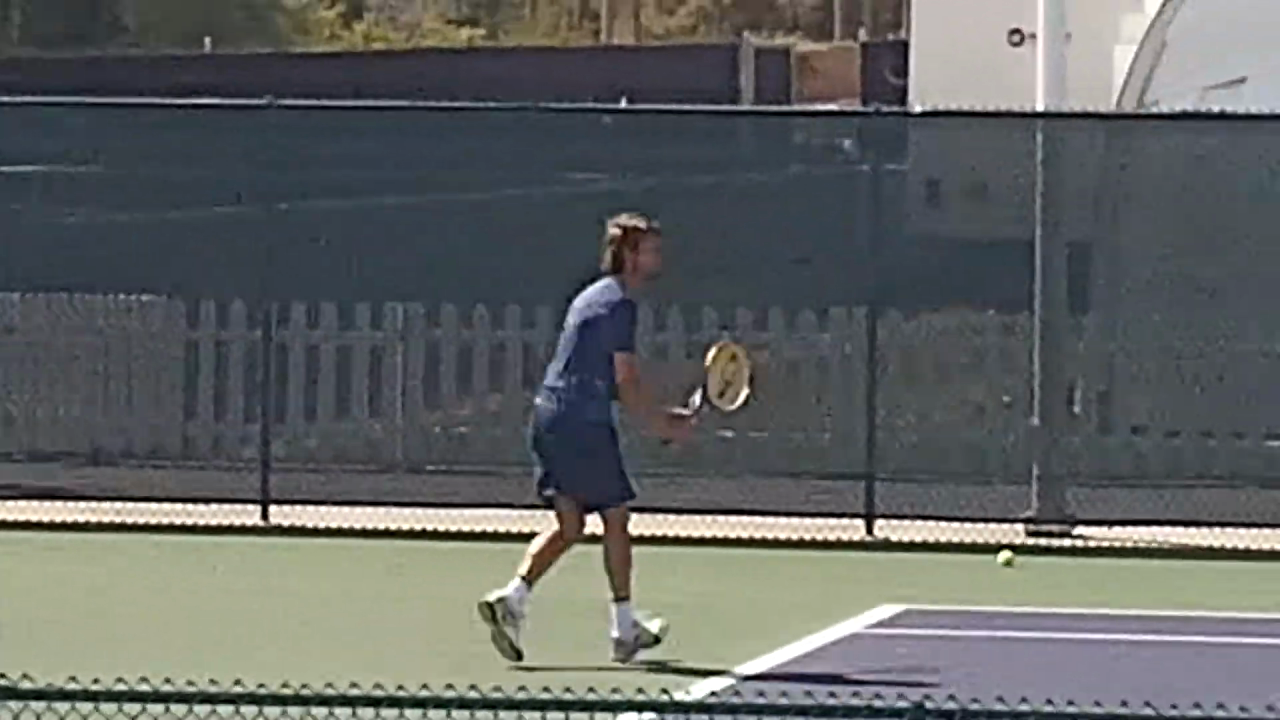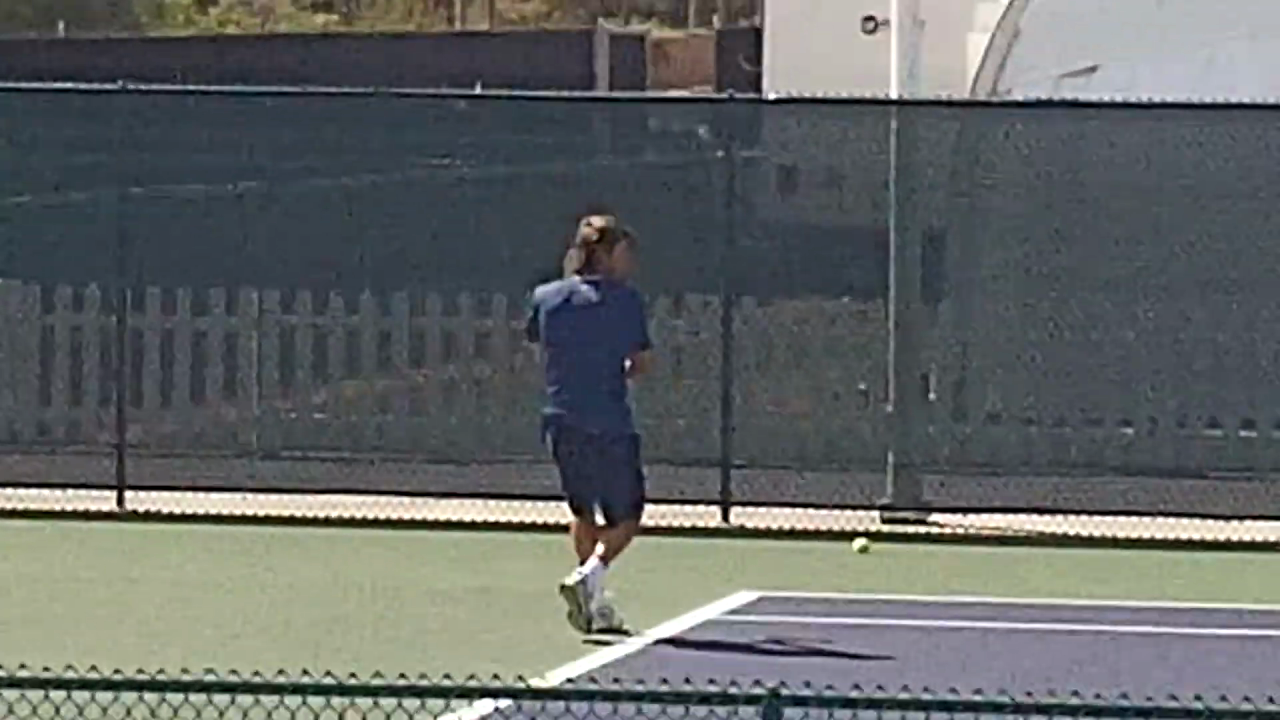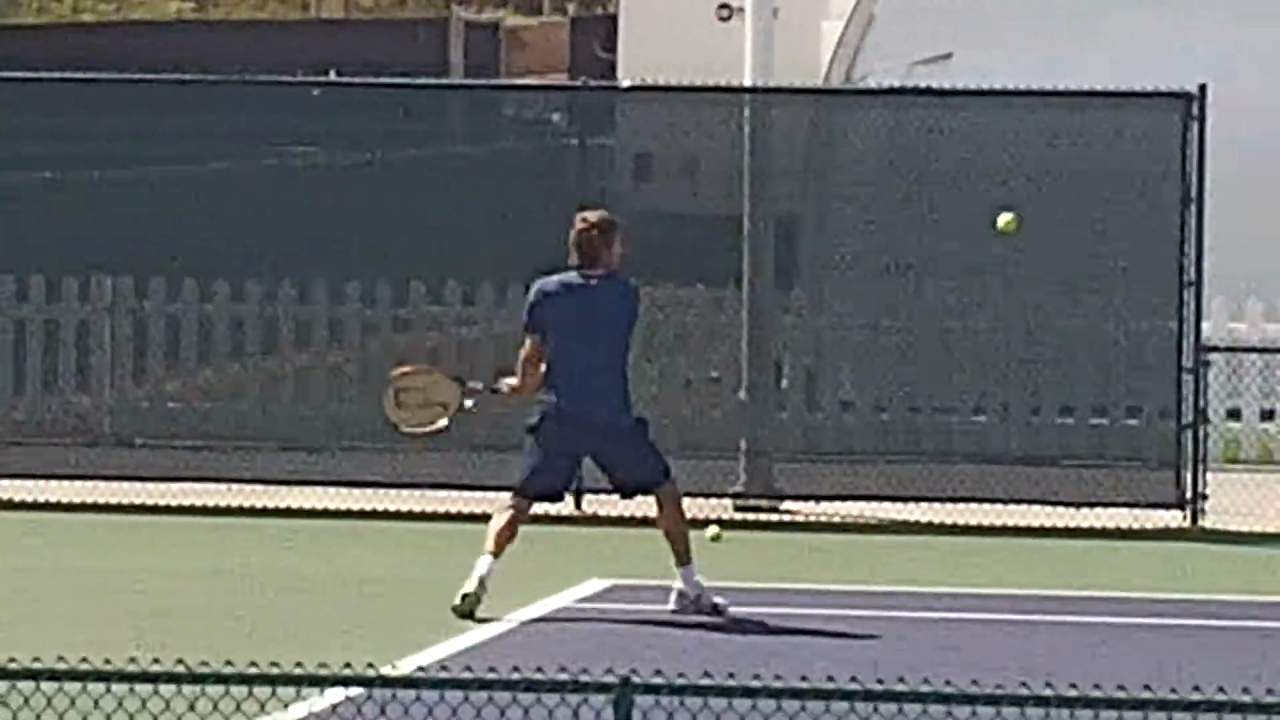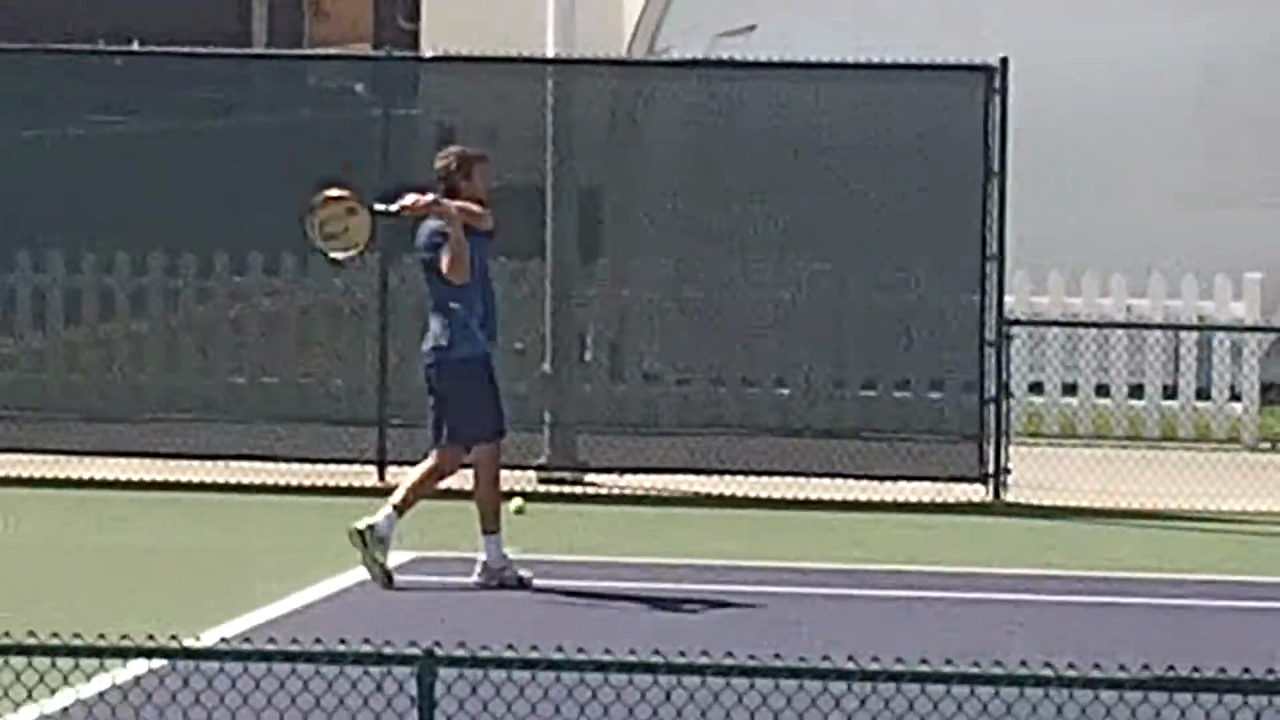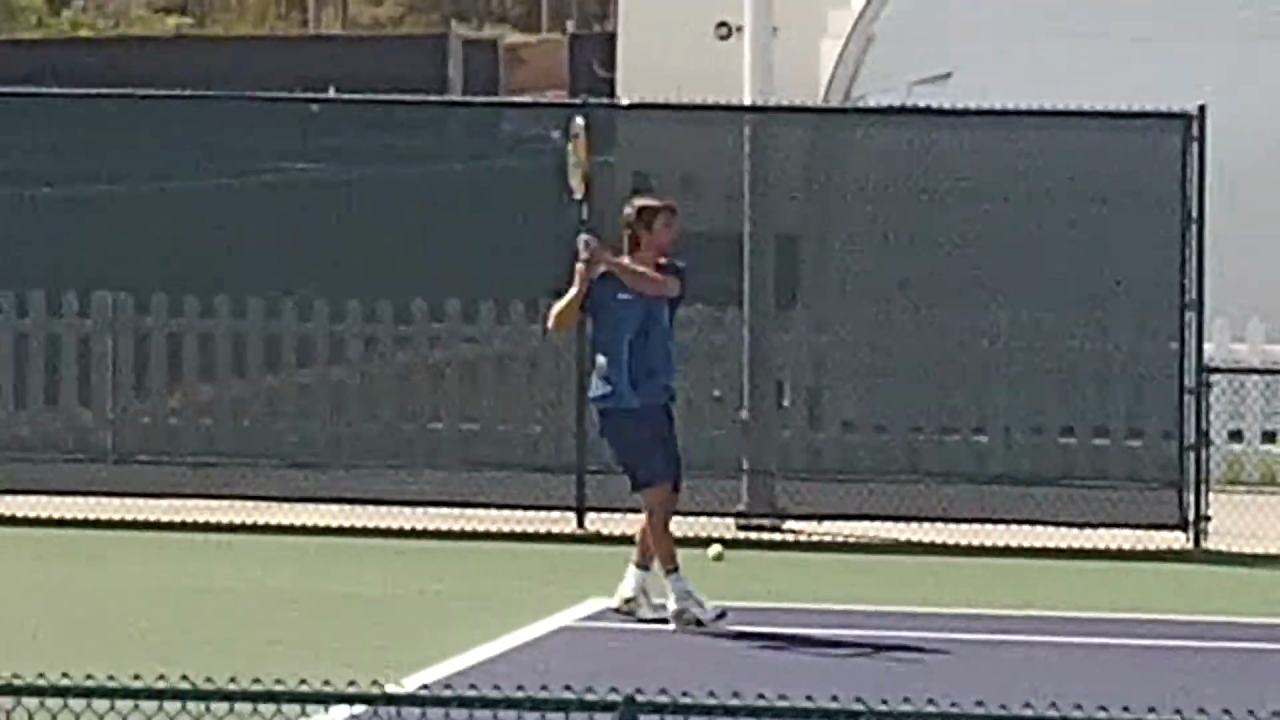
dt=0.4s
person 1, frame 1
left shoulder: (597, 296)
right shoulder: (619, 302)
right elbow: (626, 379)
left wrist: (660, 417)
right wrist: (660, 425)
left hip: (551, 417)
right hip: (581, 422)
left knee: (568, 523)
right knee: (616, 516)
left ankle: (512, 598)
right ankle: (625, 628)
person 1, frame 2
left shoulder: (545, 297)
right shoulder: (628, 301)
right elbow: (639, 365)
left hip: (562, 424)
right hip: (610, 430)
left knee: (584, 516)
right knee: (626, 521)
left ankle: (597, 605)
right ankle: (585, 581)
person 1, frame 3
left shoulder: (545, 291)
right shoulder: (627, 295)
left elbow: (531, 359)
left wrist: (521, 384)
left hip: (557, 417)
right hip: (612, 419)
left knee: (520, 503)
right knee: (665, 492)
left ankle: (478, 579)
right ankle: (689, 589)
person 1, frame 4
left shoulder: (473, 222)
right shoulder: (434, 231)
left elbow: (483, 218)
right elbow: (459, 275)
left wrist: (444, 207)
right wrist: (452, 220)
left hip: (463, 353)
right hip: (460, 355)
left knee: (447, 457)
right knee: (487, 453)
left ankle: (380, 524)
right ankle: (492, 559)
person 1, frame 5
left shoulder: (670, 274)
right shoulder: (601, 281)
left elbow: (657, 285)
right elbow: (557, 324)
left wrist: (608, 260)
right wrist: (579, 284)
left hip: (655, 403)
right hip: (620, 403)
left knee: (664, 498)
right knee: (658, 496)
left ankle: (632, 590)
right ankle: (680, 598)
